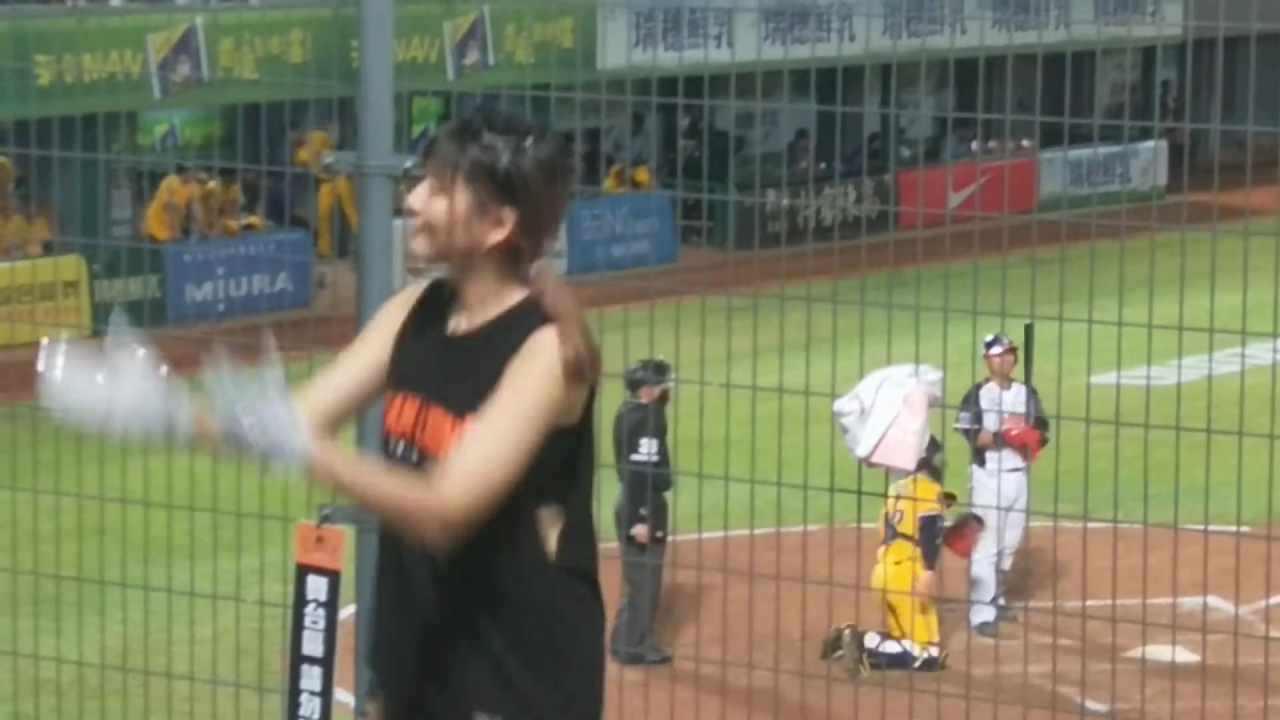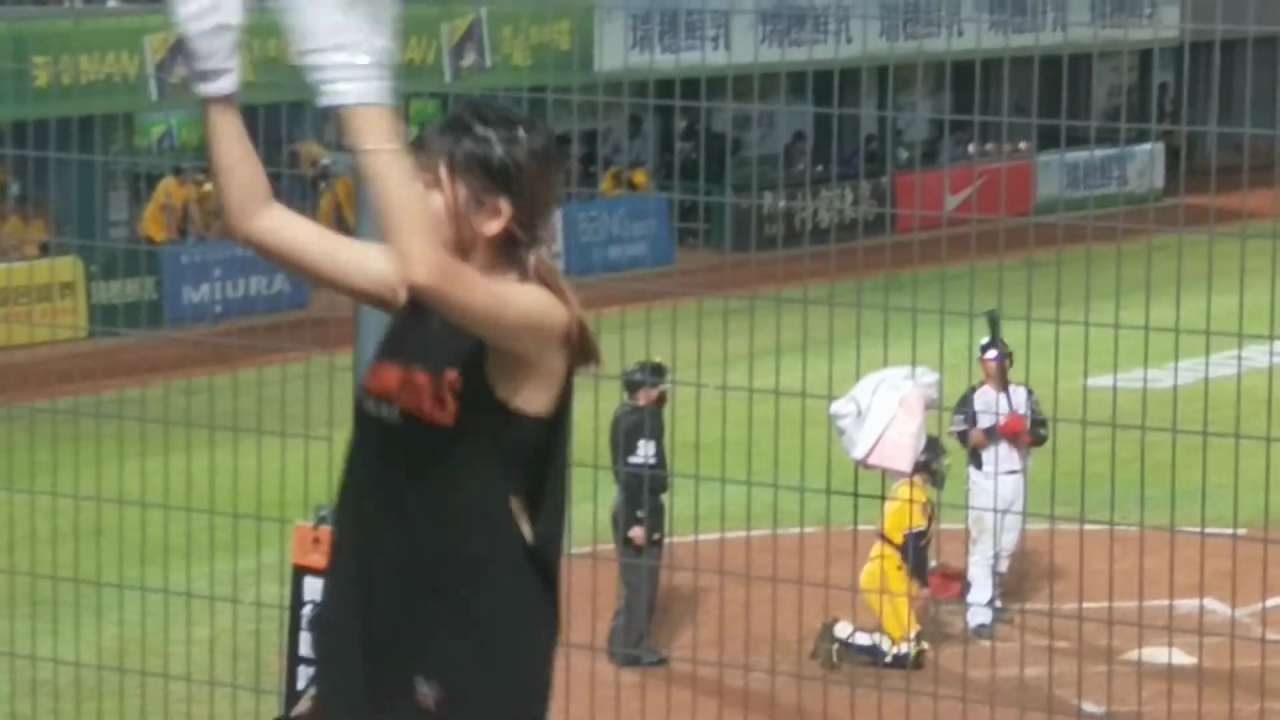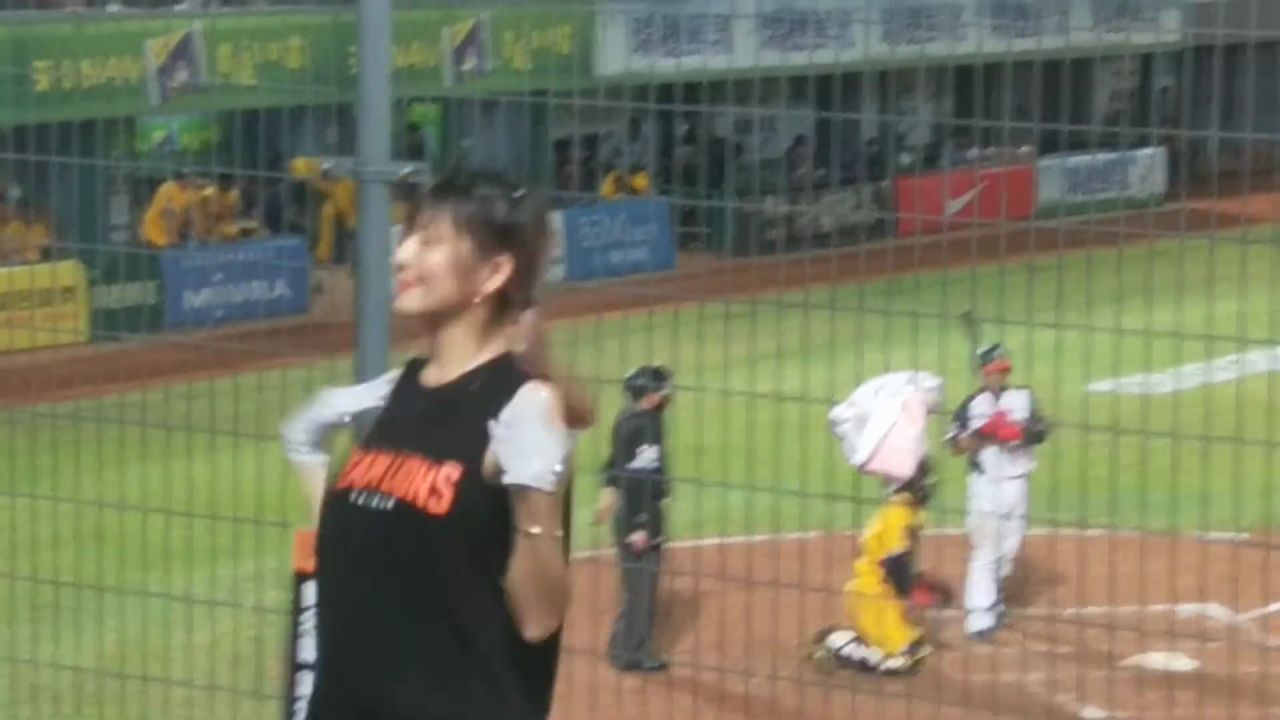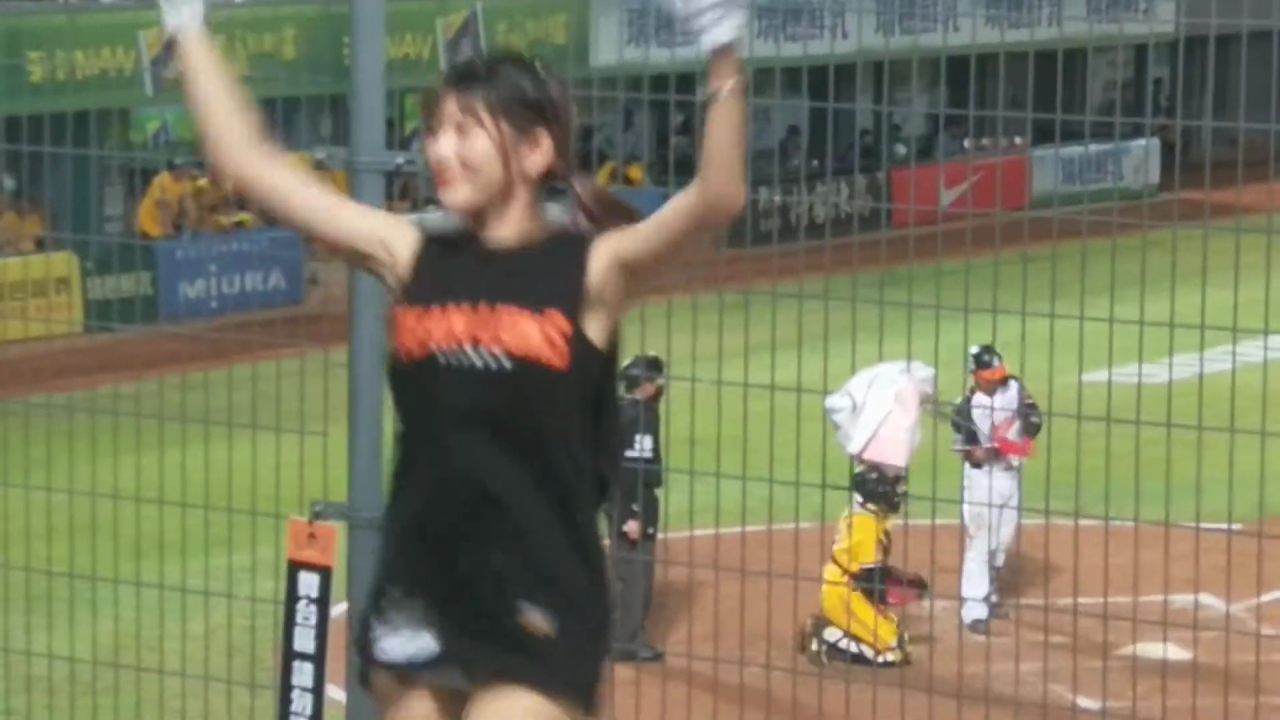
dt=0.3s
person 1, frame 1
left shoulder: (545, 351)
right shoulder: (412, 314)
left elbow: (441, 514)
right elbow: (301, 418)
left wrist: (300, 448)
right wrist: (168, 410)
right hip: (420, 658)
person 1, frame 2
left shoulder: (537, 319)
right shoulder: (418, 290)
left elbow: (423, 267)
right elbow: (257, 220)
left wrist: (358, 91)
right wrist: (216, 78)
left hip: (480, 653)
right hip: (363, 641)
person 1, frame 3
left shoulder: (522, 406)
right shoulder: (395, 394)
left elbow: (537, 617)
right elbow: (352, 558)
left wrist: (536, 497)
right wrist: (308, 454)
person 1, frame 4
left shoulder: (590, 270)
right shoulder: (412, 259)
left elbow: (719, 202)
right elbow: (250, 169)
left hip: (537, 606)
right hip: (418, 592)
person 2, frame 1
left shoulder: (634, 413)
right shoulder: (638, 419)
right elbow: (634, 473)
right wrist: (640, 518)
left hip: (646, 505)
right hip: (641, 508)
left knee: (644, 578)
right knee: (642, 578)
left ankle: (632, 639)
right ankle: (632, 644)
person 2, frame 2
left shoulder: (633, 415)
right shoulder: (636, 421)
right elbow: (631, 474)
right wrist: (637, 519)
left hip: (642, 506)
right hip: (639, 509)
left knee: (641, 581)
right knee: (638, 582)
left ankle: (631, 643)
right ankle: (629, 648)
person 2, frame 3
left shoulder: (634, 419)
right shoulder: (638, 425)
left elbow: (617, 467)
right elbow: (635, 478)
right wrist: (638, 524)
left hip: (643, 511)
right hip: (639, 513)
left knee: (642, 584)
right knee: (640, 585)
left ankle: (631, 648)
right ankle: (629, 652)
person 2, frame 4
left shoulder: (630, 409)
right shoulder: (637, 415)
right elbow: (630, 467)
right wrist: (633, 513)
left hip: (634, 501)
right hip: (633, 503)
left knee: (635, 574)
right knee: (634, 575)
left ankle: (626, 638)
right ankle: (623, 643)
person 3, frame 1
left shoulder: (1027, 392)
right shoulder: (978, 394)
left elbow: (1042, 431)
right elbow: (973, 436)
left wrist: (1034, 439)
right wrist: (1006, 436)
left hip: (1019, 476)
right hip: (988, 477)
left knee: (1009, 543)
right knee: (986, 544)
left ankle: (995, 598)
right ankle: (981, 611)
person 3, frame 2
left shoulder: (1024, 394)
right shoulder: (973, 397)
left elbow: (1042, 432)
right elbow: (966, 438)
left wrist: (1025, 434)
right wrist: (998, 429)
left hip: (1016, 478)
right hip: (985, 480)
left knee: (1006, 546)
right knee: (983, 548)
left ankle: (992, 600)
right ankle: (978, 614)
person 3, frame 3
left shoulder: (1024, 397)
right shoulder: (972, 405)
left elbow: (1041, 430)
right elbow: (957, 445)
left wrist: (1018, 431)
right wrist: (985, 431)
left hip: (1018, 484)
right hip: (986, 487)
left knee: (1008, 550)
right knee: (984, 552)
left ankle: (994, 606)
right ankle: (979, 618)
person 3, frame 4
left shoulder: (1014, 387)
right shoulder: (967, 407)
left elbow: (1034, 418)
right elbow: (971, 454)
left wrist: (1026, 438)
right wrist: (998, 448)
left hip: (1012, 476)
right hip: (982, 479)
left knee: (1003, 541)
right knee: (979, 544)
left ankle: (988, 595)
right ankle: (974, 610)
person 4, frame 1
left shoulder: (897, 489)
right shoulder: (929, 488)
right elbow: (929, 530)
right wrist: (929, 570)
left hip: (885, 572)
right hip: (907, 573)
left knee: (906, 641)
right knee: (930, 656)
left ankle: (848, 638)
right ankle: (865, 647)
person 4, frame 2
left shoulder: (904, 488)
right shoulder: (917, 493)
right elbow: (914, 545)
left wrist: (926, 573)
right wrist: (923, 583)
left hip: (882, 571)
right hip: (886, 575)
left knee: (917, 646)
right knee: (905, 651)
left ankle: (842, 635)
right ankle: (838, 634)
person 4, frame 3
left shoulder: (901, 508)
right shoulder: (897, 515)
right elbow: (895, 559)
left wrist: (918, 584)
right wrist: (906, 597)
left hip: (878, 587)
right hip: (870, 589)
left knee: (917, 649)
right knee: (897, 661)
left ankle: (845, 636)
right ankle: (835, 644)
person 4, frame 4
left shoulder: (859, 512)
right shoulder: (870, 524)
right elbow: (870, 574)
left wrist: (900, 577)
right wrist: (882, 602)
left hip: (840, 589)
right hip: (844, 595)
left knee: (896, 634)
right knee: (892, 651)
left ankle: (825, 628)
right ankle: (826, 639)
